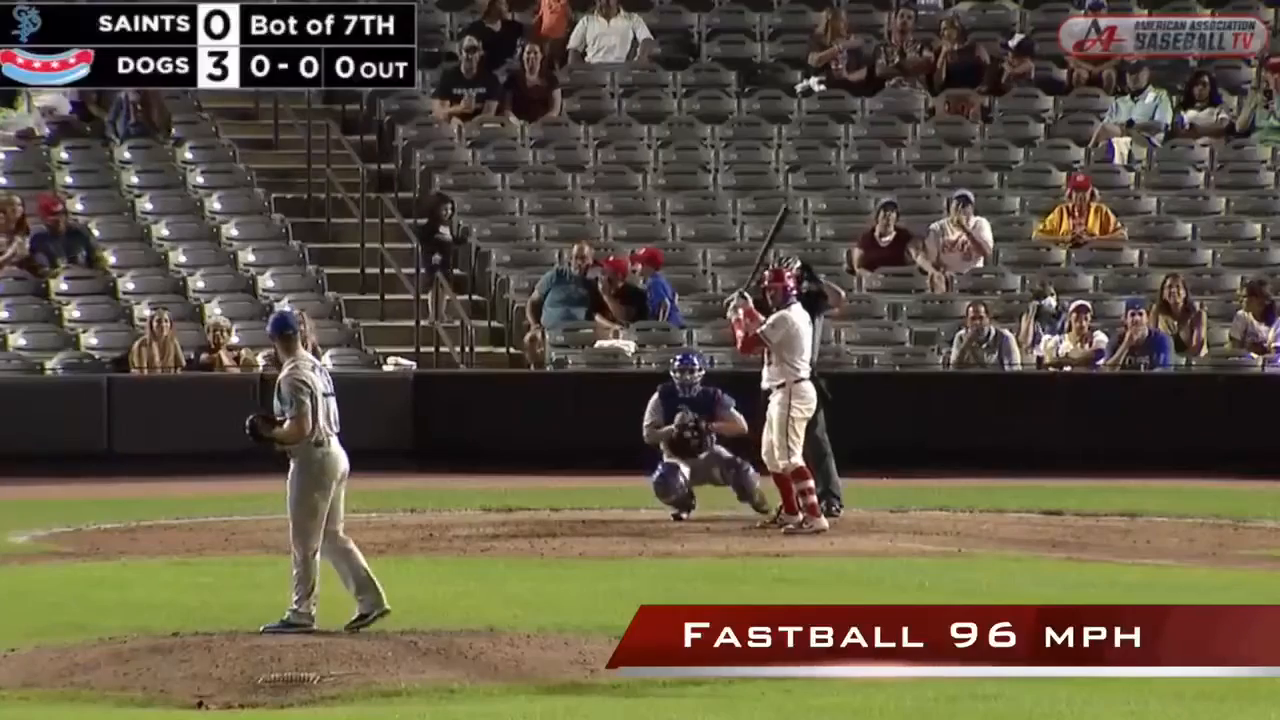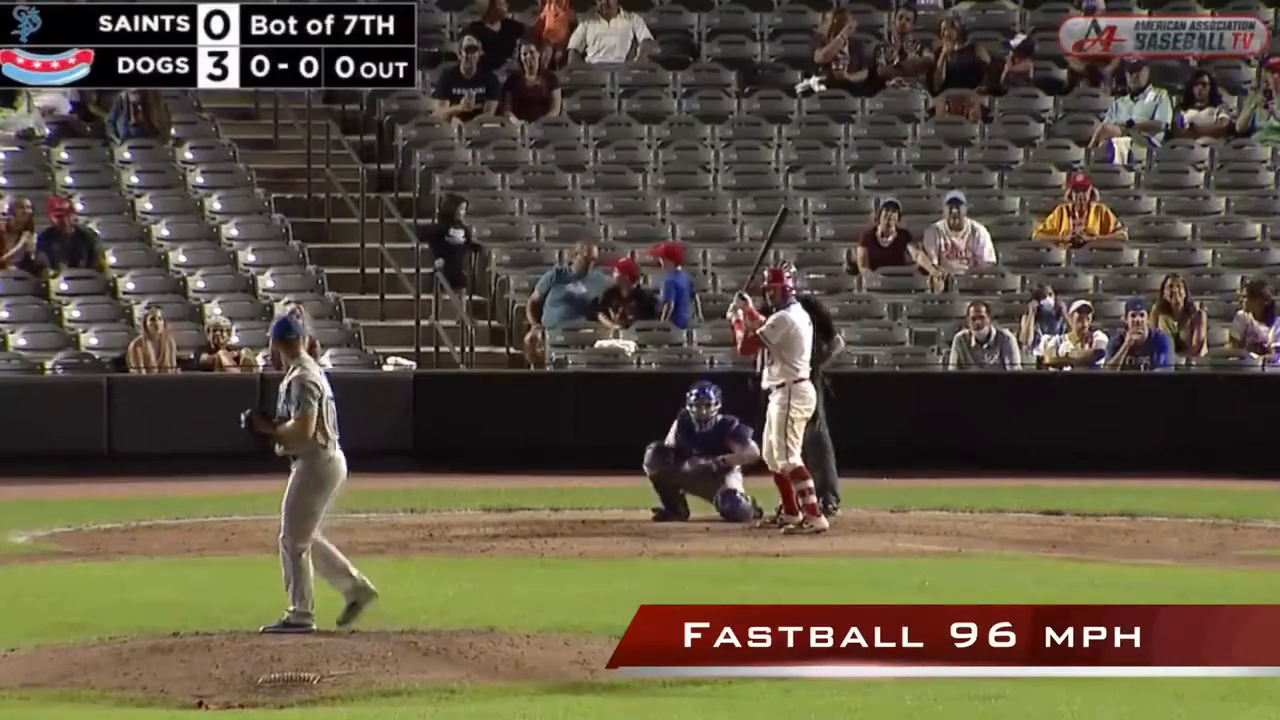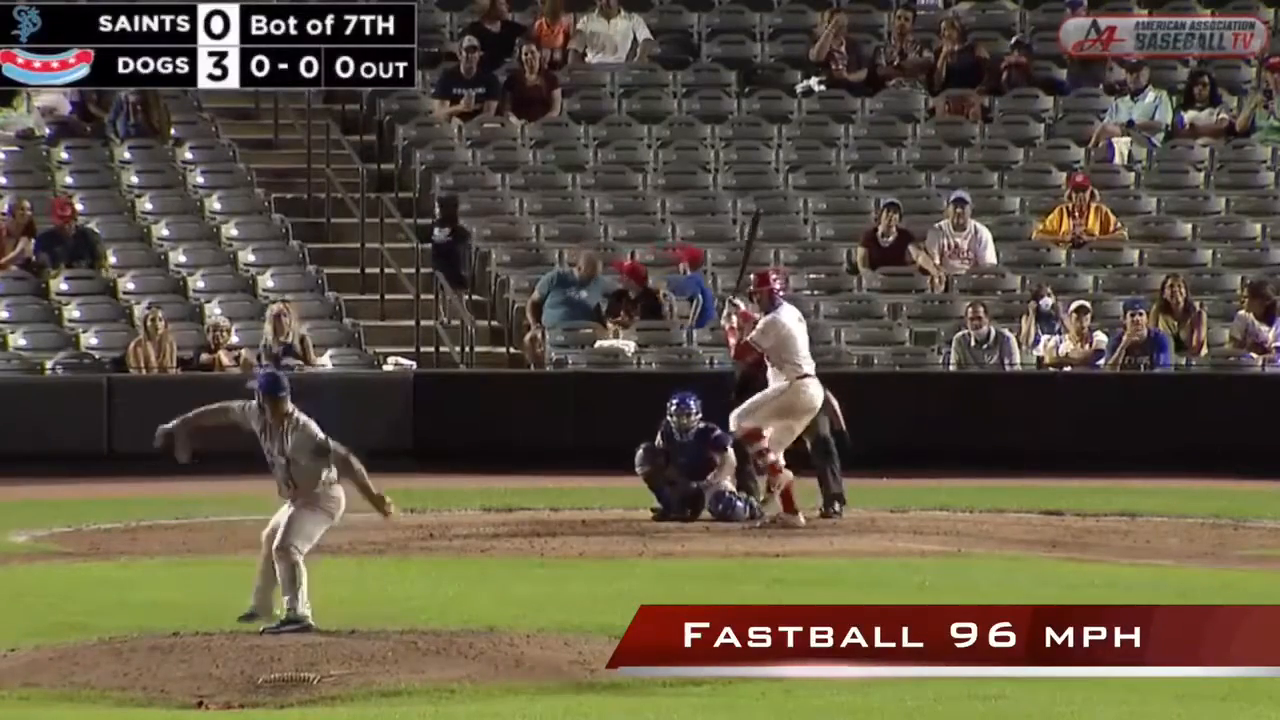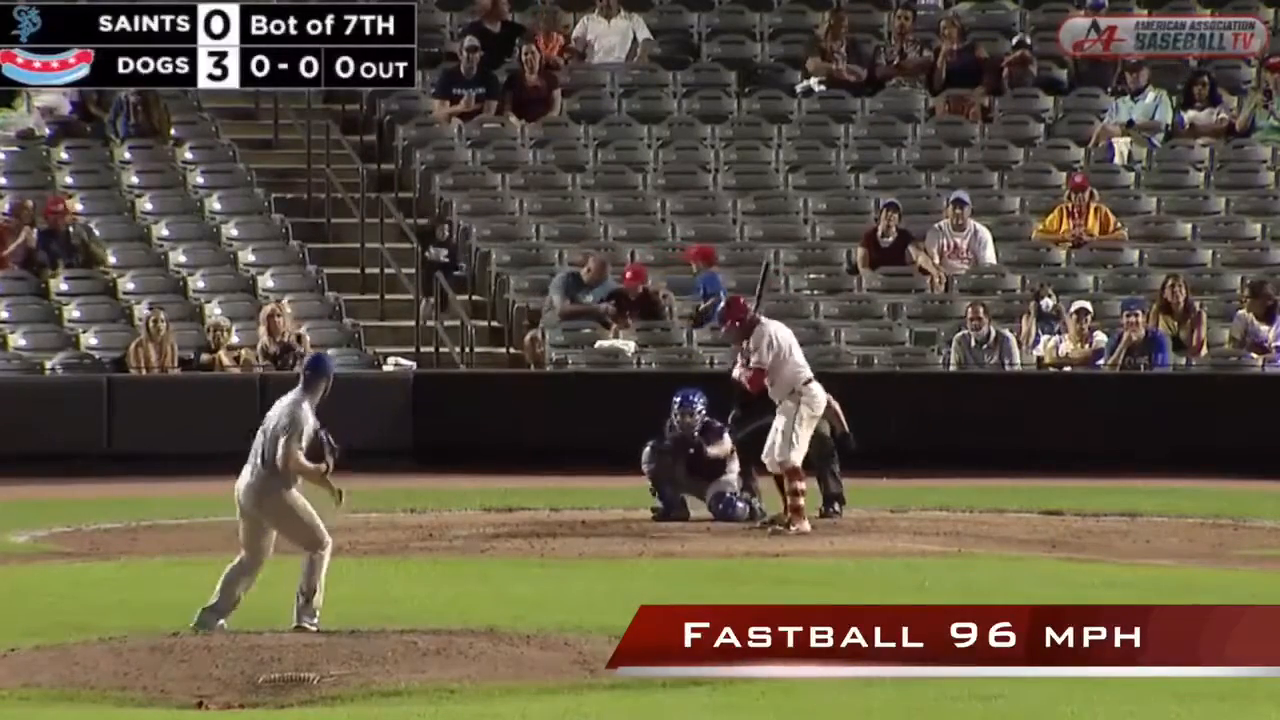
dt=1s
person 1, frame 1
left shoulder: (292, 375)
right shoulder: (317, 367)
left elbow: (301, 428)
left wrist: (272, 432)
right wrist: (280, 427)
left hip: (313, 460)
right hip: (334, 454)
left knee: (304, 542)
right knee: (332, 536)
left ankle: (301, 615)
right ankle: (371, 600)
person 1, frame 2
left shoulder: (301, 377)
right shoulder: (302, 373)
left elbow: (302, 430)
left wrist: (268, 429)
right wrist: (274, 424)
left hip: (316, 464)
right hip: (325, 461)
left knee: (292, 541)
right knee: (307, 538)
left ankle: (300, 615)
right ankle: (356, 588)
person 1, frame 3
left shoulder: (303, 431)
left elbow: (345, 460)
right elbow: (224, 411)
left wrist: (371, 496)
right wrist: (181, 424)
left hip: (320, 501)
right hip: (302, 497)
left knee: (285, 547)
right knee: (271, 540)
left ankle: (298, 614)
right ankle: (263, 607)
person 1, frame 4
left shoulder: (287, 402)
right shoulder: (300, 413)
right elbow: (287, 462)
left wrist: (327, 484)
right wrist: (321, 470)
left hip: (247, 484)
right hip: (270, 489)
left knee: (253, 556)
right knee: (319, 545)
left ankle: (212, 615)
right ankle: (305, 618)
person 2, frame 1
left shoulder: (784, 317)
right shoulder: (797, 314)
left elbow: (745, 345)
right elbow: (766, 330)
left wrist: (737, 317)
right wrist: (748, 310)
left hip: (791, 394)
right hip: (783, 394)
left knee: (789, 457)
right knee: (772, 456)
left ankle: (815, 518)
right ankle: (791, 513)
person 2, frame 2
left shoulder: (784, 318)
right shoulder: (798, 314)
left elbow: (745, 347)
right elbow: (767, 332)
left wrist: (737, 318)
right wrist: (749, 310)
left hip: (790, 394)
right hip: (785, 393)
left knee: (787, 457)
right knee: (773, 456)
left ankle: (814, 516)
right ankle: (791, 513)
person 2, frame 3
left shoulder: (773, 321)
right shoulder: (790, 312)
left elbow: (739, 353)
left wrist: (730, 325)
right wrist: (743, 314)
left hip: (796, 389)
right hip: (809, 391)
left knee: (740, 421)
right knee: (770, 448)
left ankle: (775, 475)
right ankle: (790, 512)
person 2, frame 4
left shoulder: (762, 334)
right shoulder: (769, 327)
left elbow: (755, 383)
right elbow: (767, 369)
left wrist: (738, 371)
right wrist: (745, 363)
left hip: (802, 396)
right hip: (792, 398)
left knee: (786, 455)
right knee: (772, 457)
left ankle: (799, 519)
right ankle: (792, 514)
